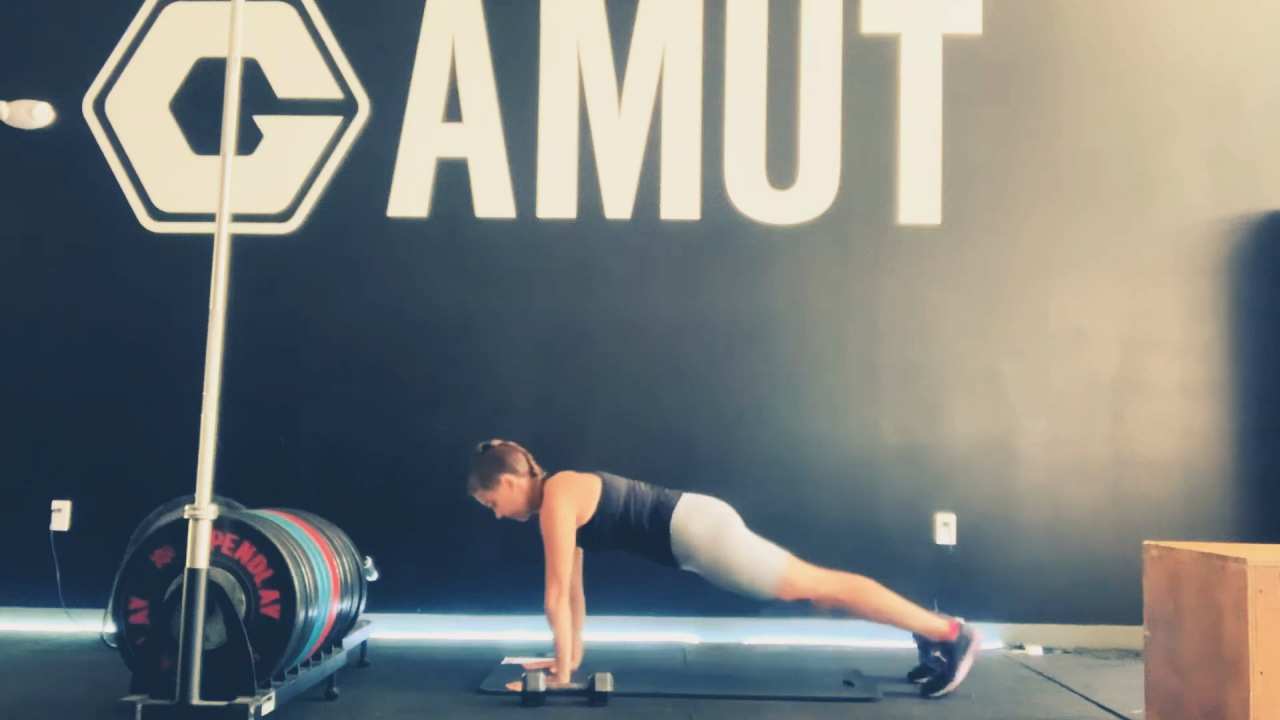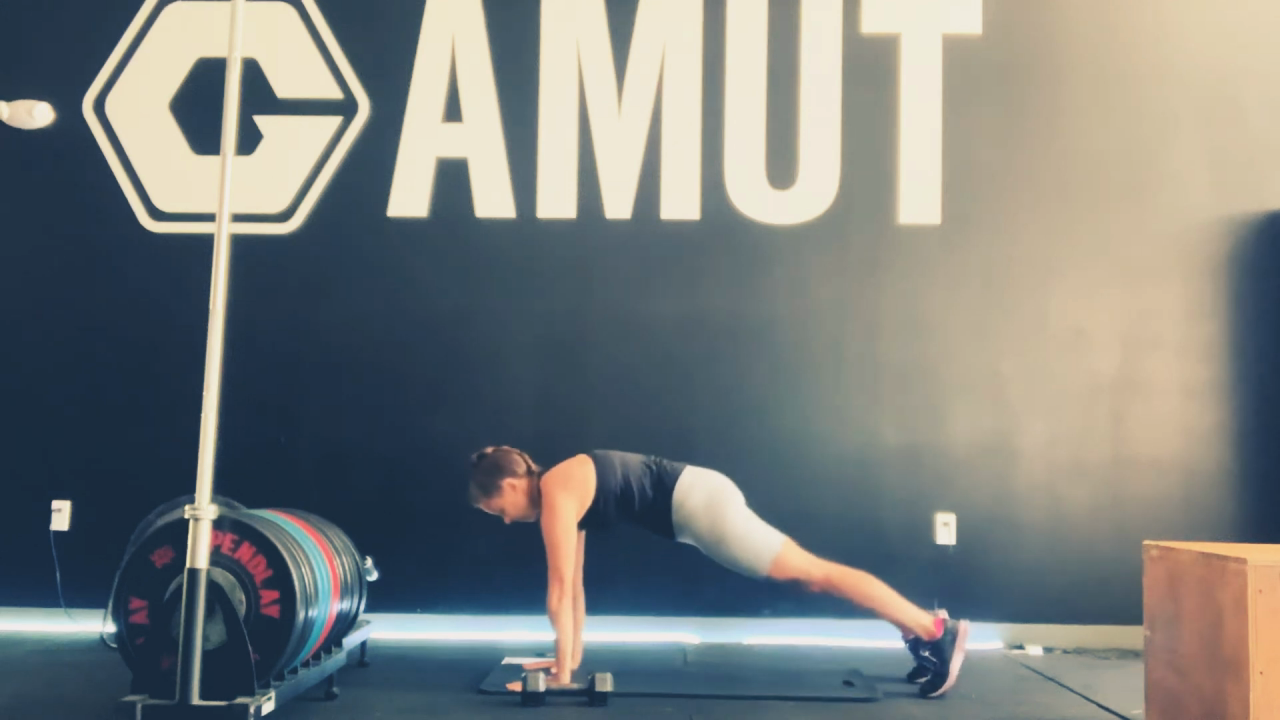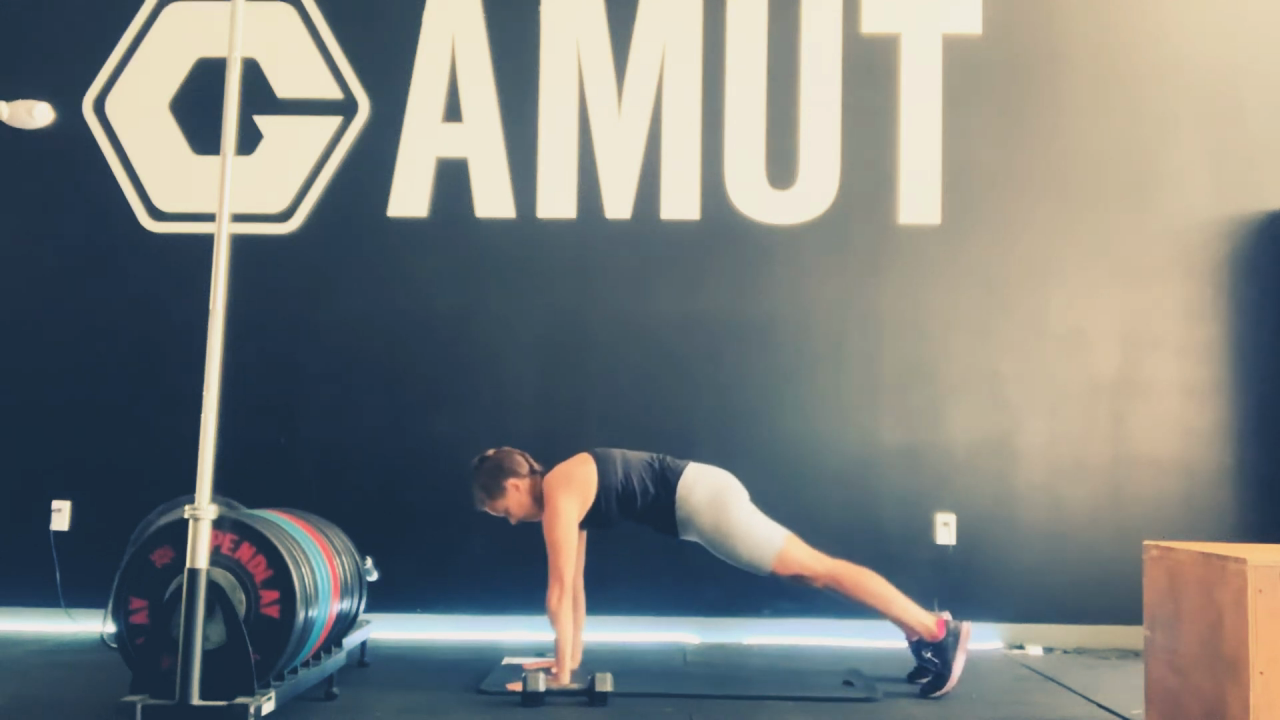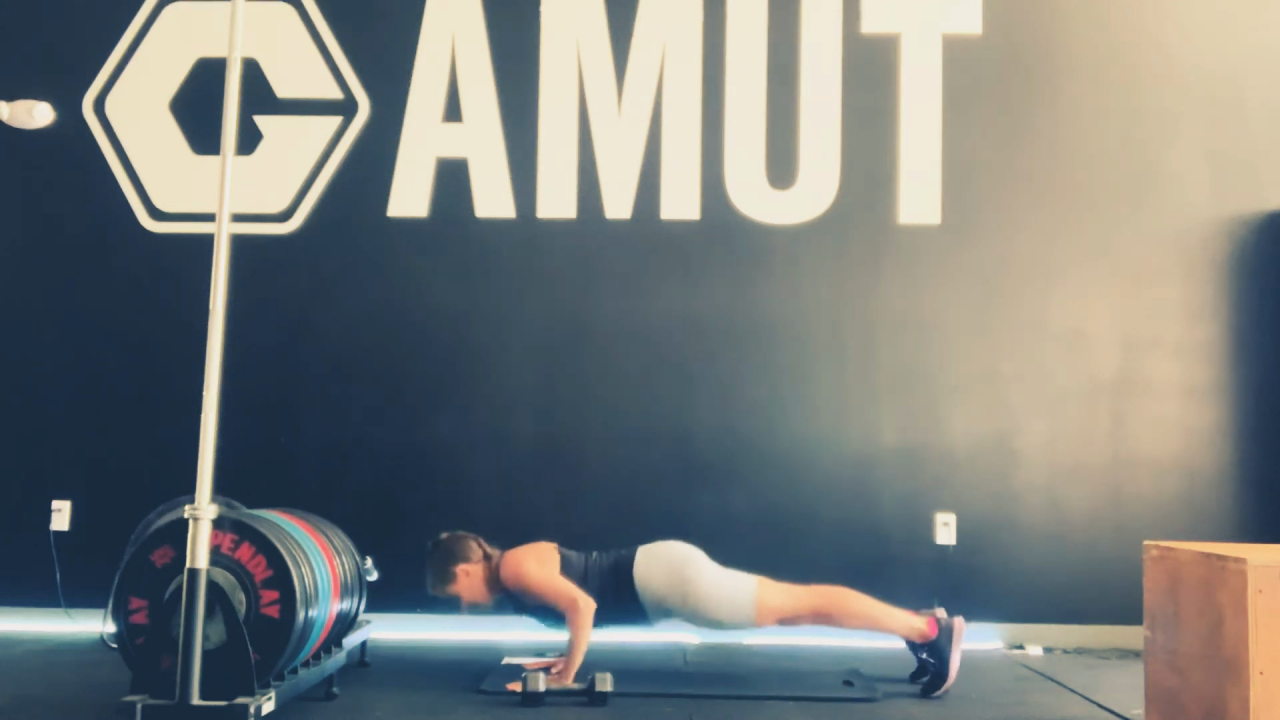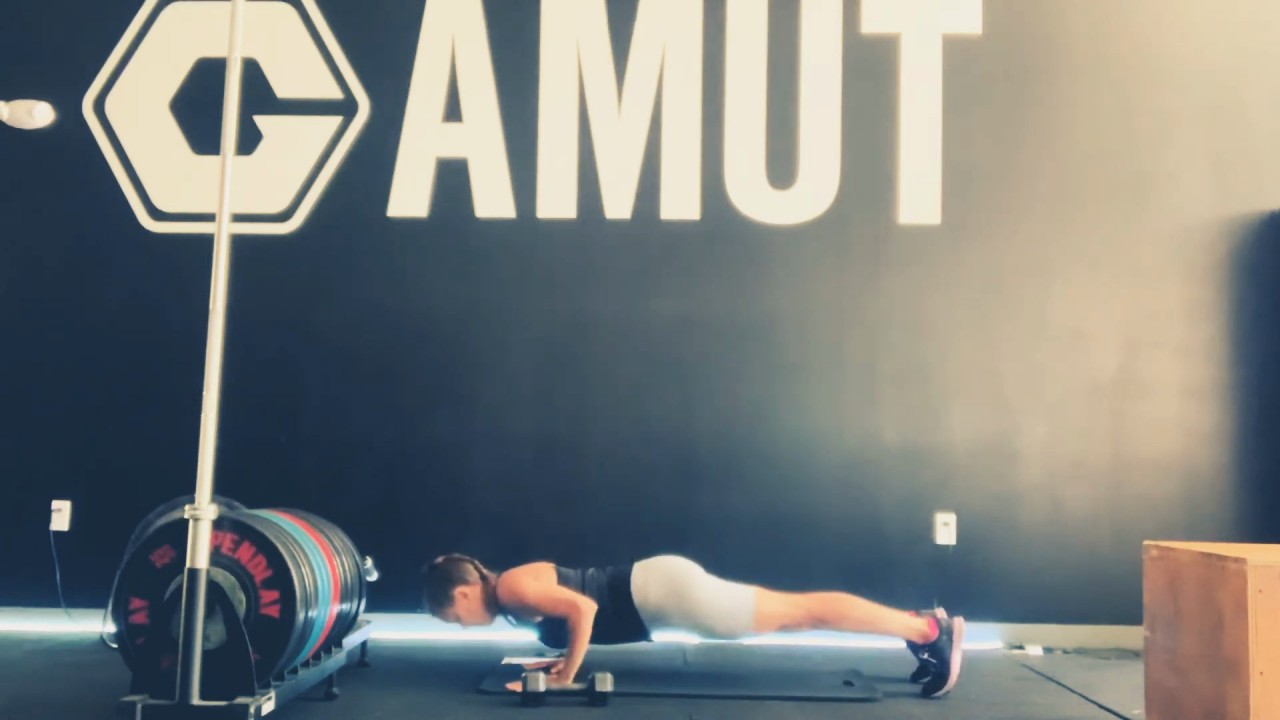
dt=1s
person 1, frame 1
left shoulder: (556, 497)
right shoulder: (562, 499)
left elbow: (556, 592)
right elbow: (573, 585)
left wrist: (562, 670)
right wrist: (572, 653)
left hip: (697, 530)
right hip: (695, 527)
left knee: (820, 589)
right knee: (816, 586)
left ankle: (950, 633)
right ankle: (933, 633)
person 1, frame 2
left shoulder: (555, 493)
right shoulder: (565, 492)
left elbow: (561, 588)
right elbow: (574, 582)
left wrist: (562, 669)
right wrist: (573, 656)
left hip: (698, 504)
right hip: (693, 502)
left knee: (812, 573)
right knee: (805, 577)
left ankle: (935, 630)
right ankle: (920, 633)
person 1, frame 3
left shoulder: (557, 492)
right shoulder: (567, 493)
left elbow: (560, 588)
right elbow: (574, 581)
left wrist: (562, 668)
right wrist: (573, 654)
left hip: (699, 500)
right hip: (694, 499)
left knee: (816, 569)
right knee: (809, 572)
left ankle: (938, 633)
right ankle: (922, 634)
person 1, frame 4
left shoulder: (511, 570)
right shoulder: (521, 563)
left elbow: (582, 606)
left wrist: (569, 671)
right wrist: (569, 655)
left hip: (665, 578)
right hip: (660, 574)
left knee: (801, 605)
right knee: (795, 606)
left ankle: (931, 630)
right ankle: (920, 624)
person 1, frame 5
left shoulder: (509, 589)
right shoulder: (518, 585)
left elbow: (583, 608)
left wrist: (568, 673)
right wrist: (562, 654)
left hip: (661, 592)
right hip: (656, 587)
left knee: (799, 611)
right knee: (793, 612)
left ankle: (932, 631)
right ankle: (920, 624)
